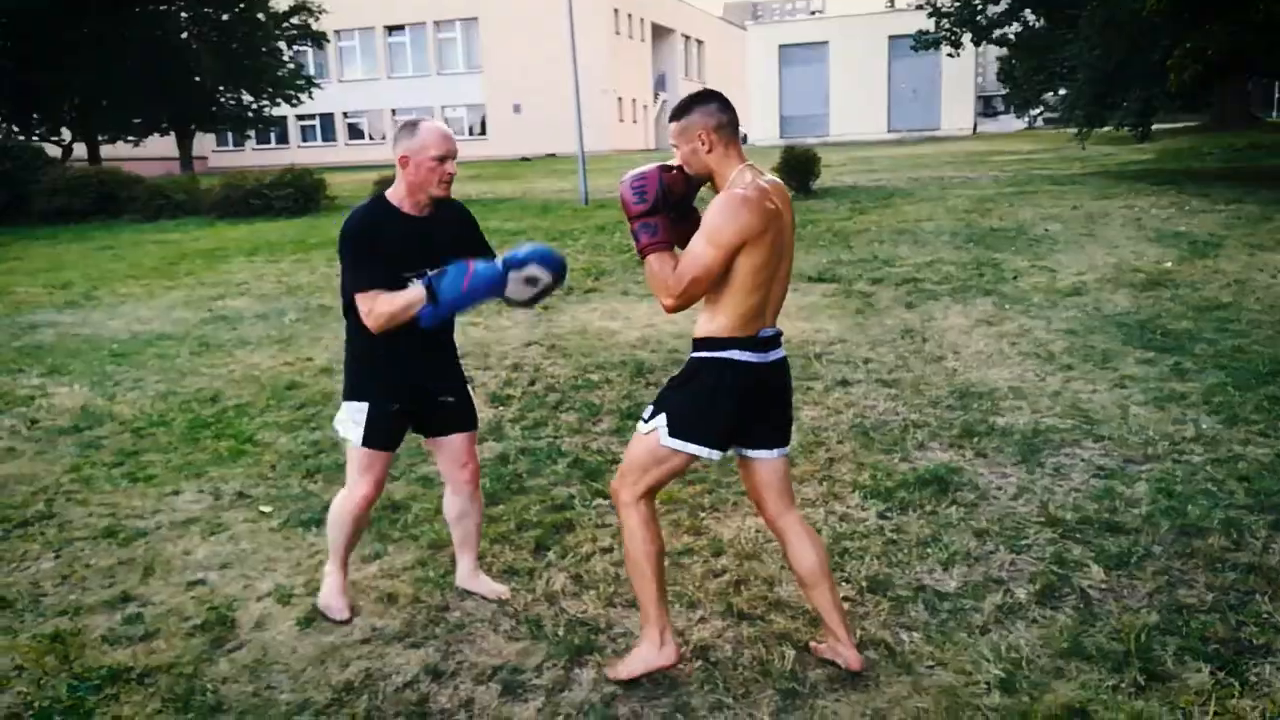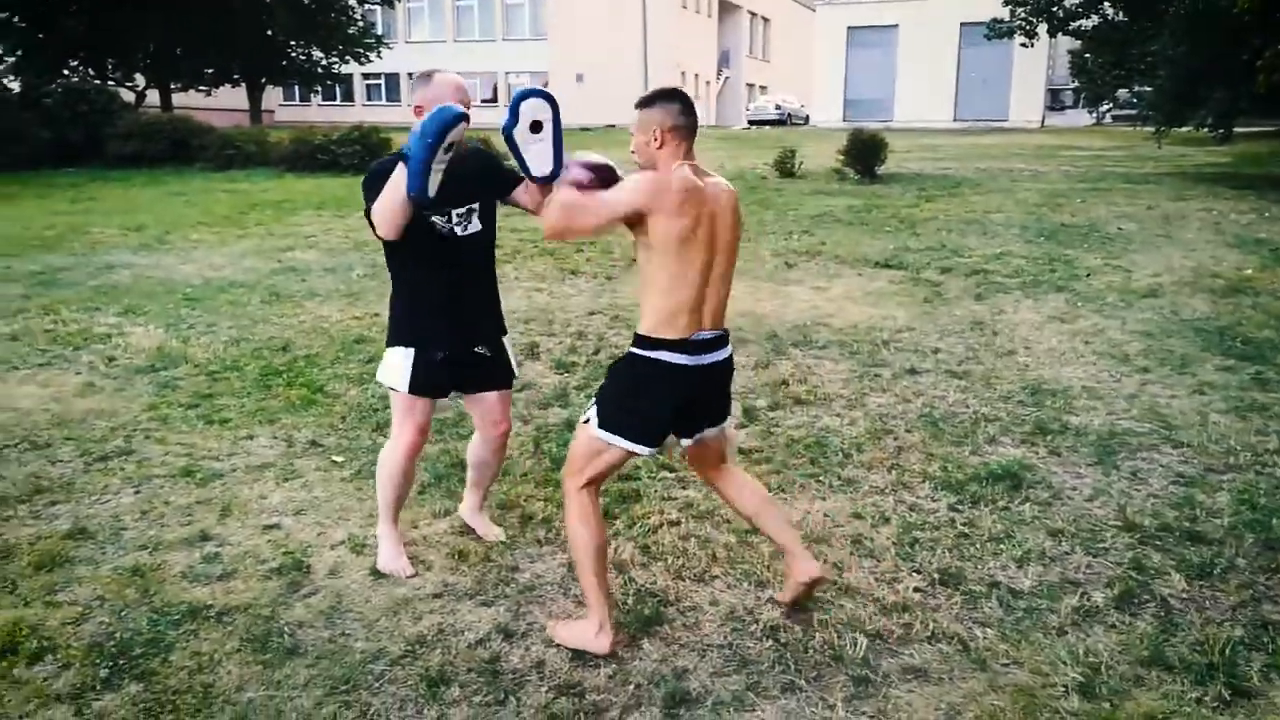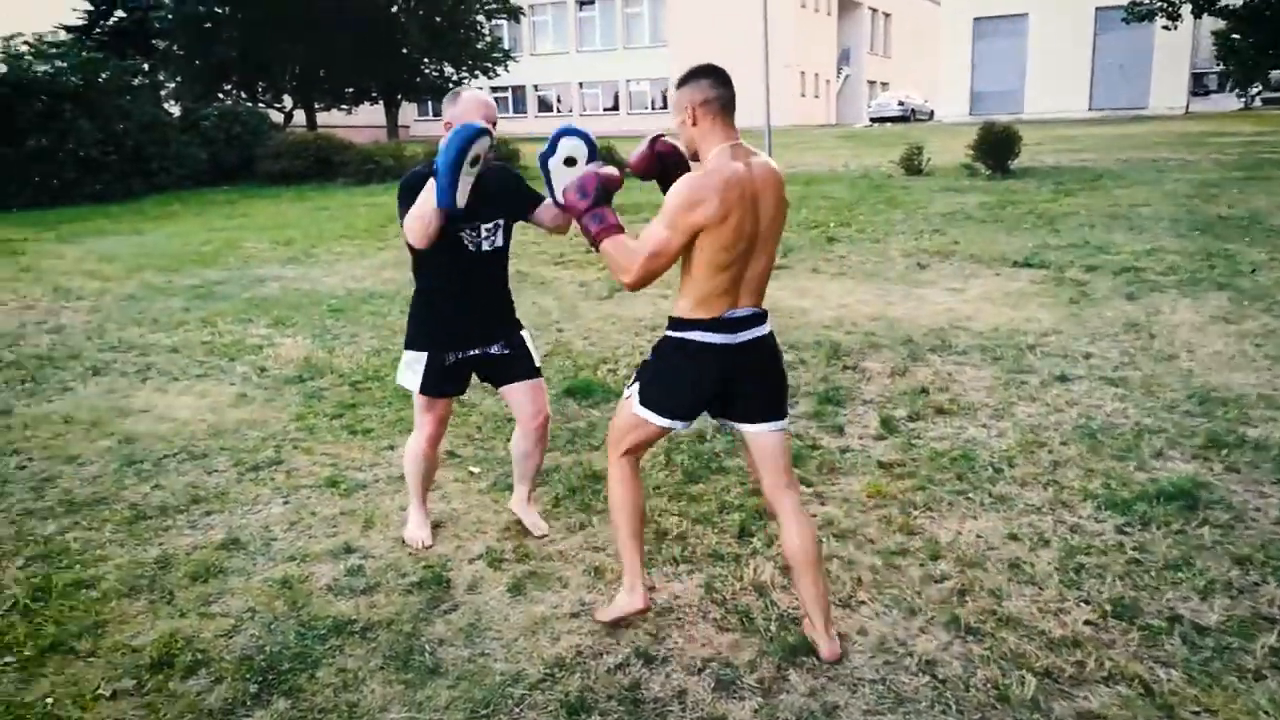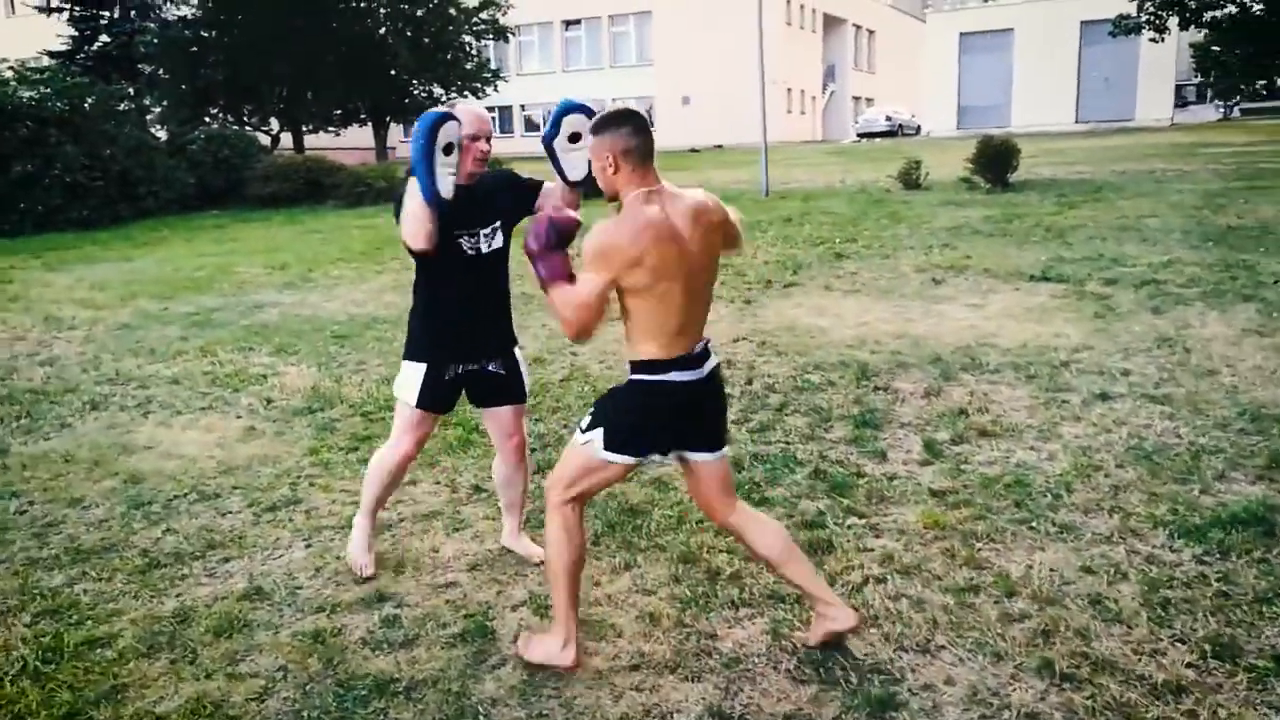
dt=0.7s
person 1, frame 1
left shoulder: (737, 203)
right shoulder: (772, 191)
left elbow: (673, 294)
left wrist: (647, 219)
right wrist: (678, 213)
left hip: (721, 370)
right hip: (766, 365)
left knee: (629, 490)
right knee: (779, 509)
left ankle: (656, 640)
right ankle: (841, 642)
person 1, frame 2
left shoulder: (659, 186)
right shoulder: (724, 193)
left elbow: (557, 222)
left wrist: (572, 180)
right wrist: (622, 200)
left hip: (658, 369)
right hip: (713, 362)
left knee: (579, 481)
right knee: (715, 466)
left ankle: (597, 623)
right ankle: (801, 562)
person 1, frame 3
left shoulder: (699, 186)
right shoulder: (770, 174)
left elbow: (634, 272)
left wrist: (592, 211)
left hip: (694, 349)
right hip: (754, 344)
left knee: (621, 449)
right knee: (782, 492)
left ankle: (633, 586)
right ankle: (823, 631)
person 1, frame 4
left shoulder: (626, 231)
right shoulder: (704, 205)
left elbow: (574, 325)
right elbow: (733, 239)
left wrist: (547, 259)
left hip: (651, 391)
right hip: (700, 380)
left knee: (562, 496)
right knee: (726, 509)
left ankle: (561, 640)
right ankle: (830, 608)
person 2, frame 1
left shoulder: (455, 217)
right shoulder: (364, 226)
left elbow: (488, 272)
right elbow: (375, 316)
right wrist: (432, 291)
left hip: (439, 368)
right hip: (379, 378)
left knee: (464, 471)
right knee: (365, 487)
left ankle: (467, 568)
right ankle: (334, 576)
person 2, frame 2
left shoulder: (480, 164)
right shoulder: (389, 172)
left elbow: (538, 200)
right elbow: (388, 228)
right wrist: (416, 157)
left hip: (482, 325)
right hip: (420, 330)
left knee: (496, 428)
right knee: (408, 439)
left ankle: (472, 507)
right ankle: (388, 534)
person 2, frame 3
left shoulder: (503, 179)
right shoulder: (420, 181)
left elbow: (556, 221)
right elbow: (420, 237)
right wrist: (448, 172)
left hip: (499, 326)
right hip: (438, 333)
left knee: (535, 417)
right knee: (429, 430)
left ankle: (522, 499)
right ankle: (417, 510)
person 2, frame 4
left shoulder: (501, 185)
right shoulder: (427, 190)
left elbow: (564, 202)
right elbow: (419, 239)
right wrist: (422, 171)
left hip: (494, 342)
right hip: (437, 345)
left knee: (511, 441)
right knee: (406, 443)
left ankle: (513, 532)
right ankle: (364, 523)
